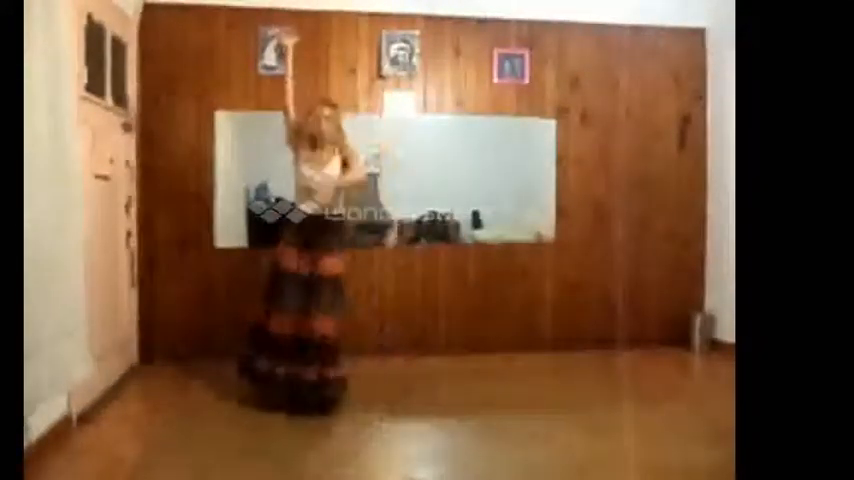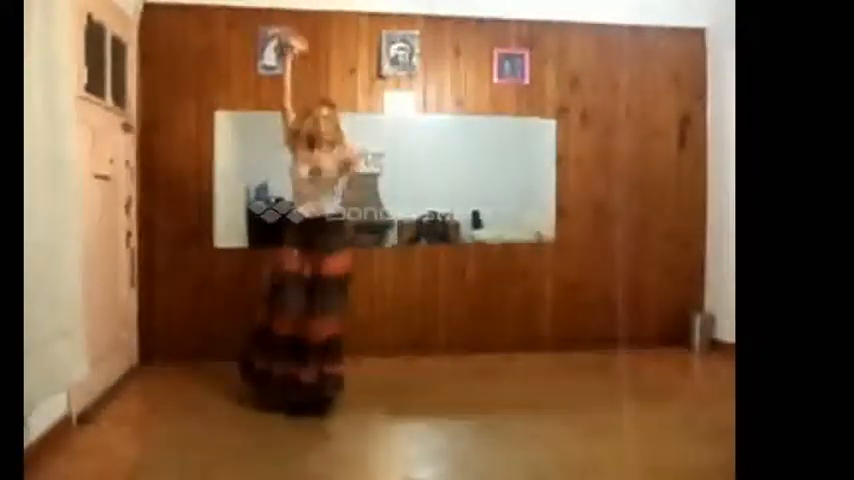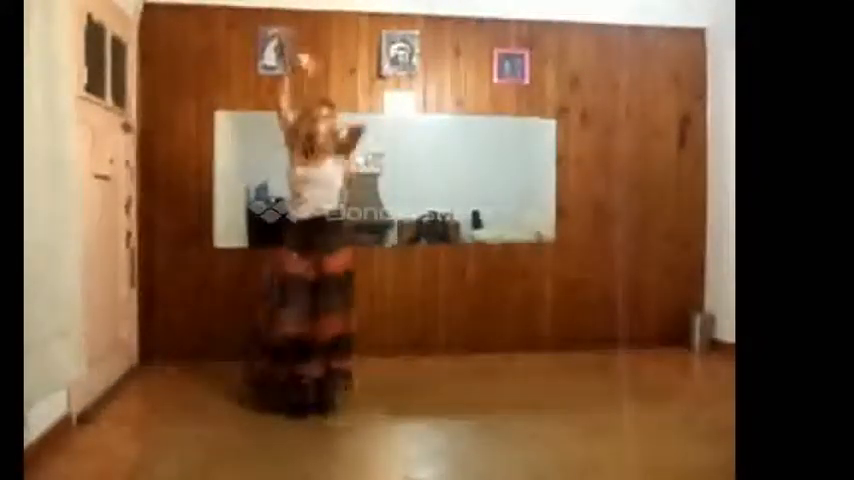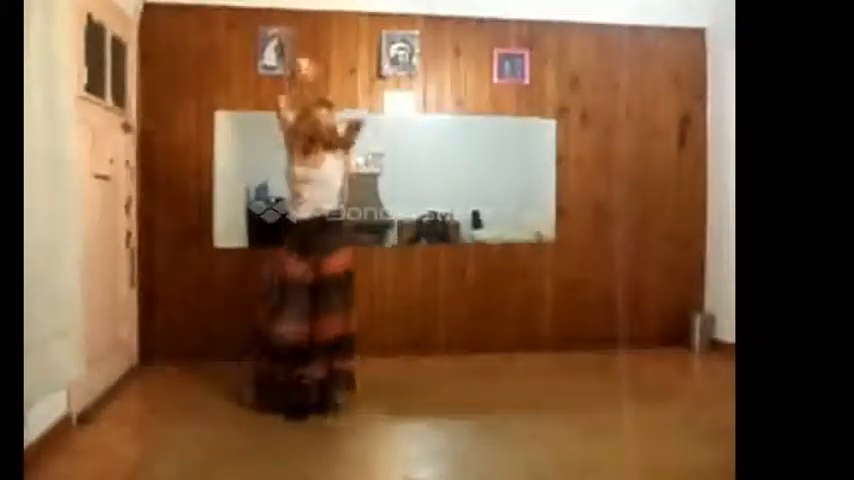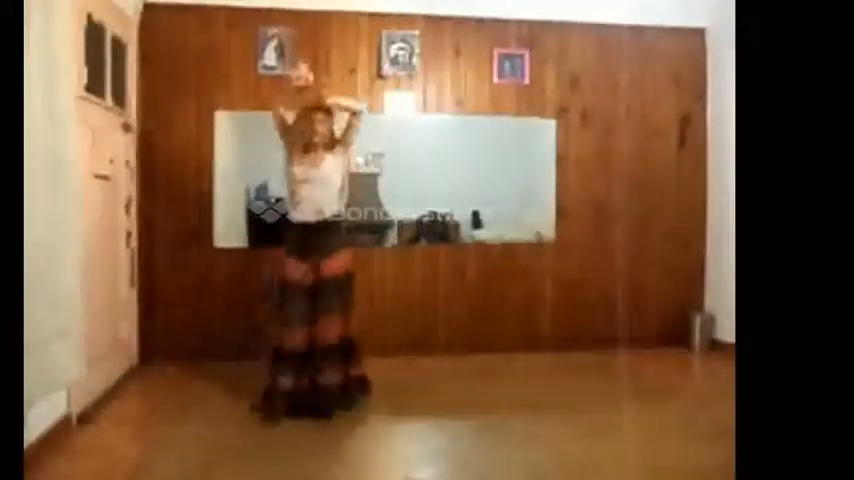
dt=0.1s
person 1, frame 1
left shoulder: (343, 154)
right shoulder: (300, 149)
left elbow: (360, 173)
right elbow: (288, 105)
left wrist: (334, 184)
right wrist: (288, 56)
left hip: (330, 235)
right hip: (298, 232)
left knee: (322, 314)
right knee: (285, 310)
left ankle: (319, 388)
right ankle: (283, 385)
person 1, frame 2
left shoulder: (340, 152)
right shoulder: (298, 149)
left elbow: (354, 156)
right elbow: (286, 105)
left wrist: (341, 160)
right wrist: (289, 57)
left hip: (331, 235)
right hip: (298, 234)
left knee: (324, 315)
right knee: (288, 311)
left ankle: (317, 388)
right ankle: (283, 385)
person 1, frame 3
left shoulder: (340, 152)
right shoulder: (295, 150)
left elbow: (358, 128)
right elbow: (283, 108)
left wrist: (337, 134)
right wrist: (290, 70)
left hip: (331, 237)
right hip: (297, 237)
left knee: (329, 314)
right knee: (290, 315)
left ankle: (322, 388)
right ankle: (285, 387)
person 1, frame 4
left shoulder: (339, 150)
right shoulder: (294, 150)
left elbow: (357, 122)
right elbow: (282, 108)
left wrist: (334, 127)
left hip: (331, 237)
right hip: (297, 237)
left knee: (330, 316)
right knee: (289, 317)
left ankle: (325, 390)
right ankle: (287, 390)
person 1, frame 5
left shoulder: (339, 151)
right shoulder: (292, 151)
left elbow: (358, 111)
right elbow: (278, 113)
left wrist: (326, 100)
right wrist: (297, 88)
left hip: (331, 239)
right hip: (298, 238)
left knee: (330, 318)
right knee: (295, 318)
left ankle: (329, 392)
right ankle: (289, 393)
